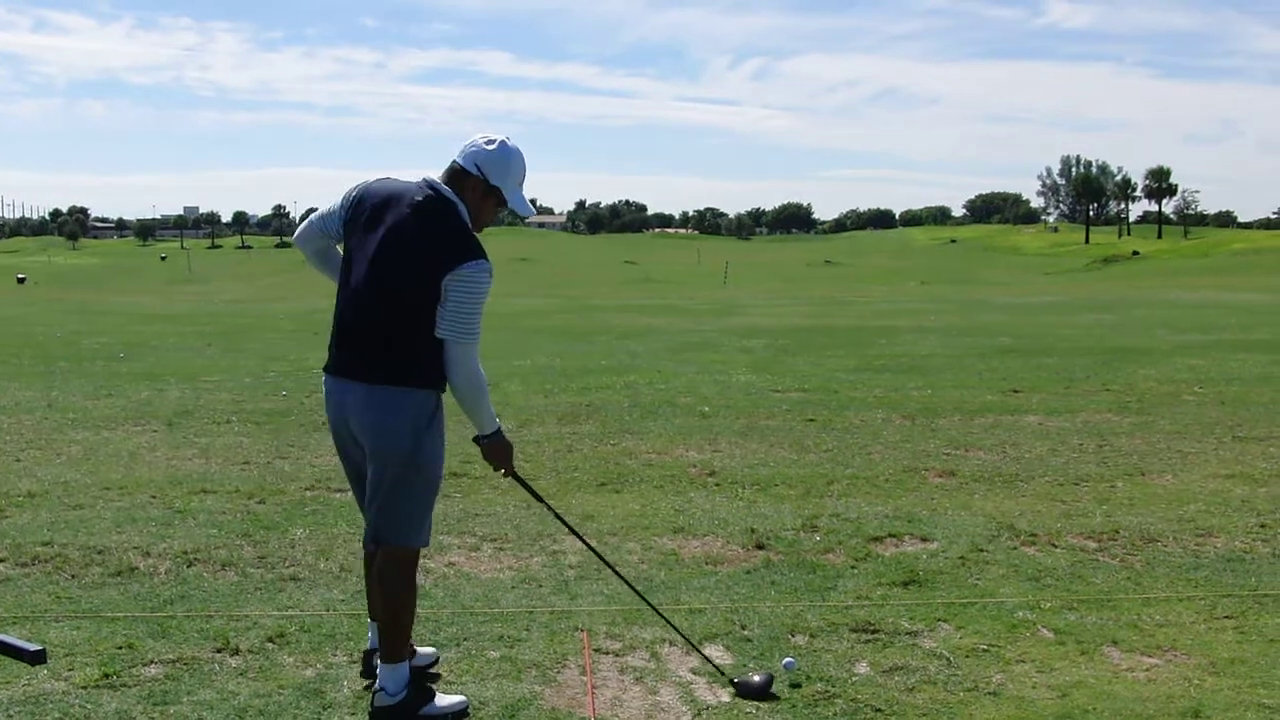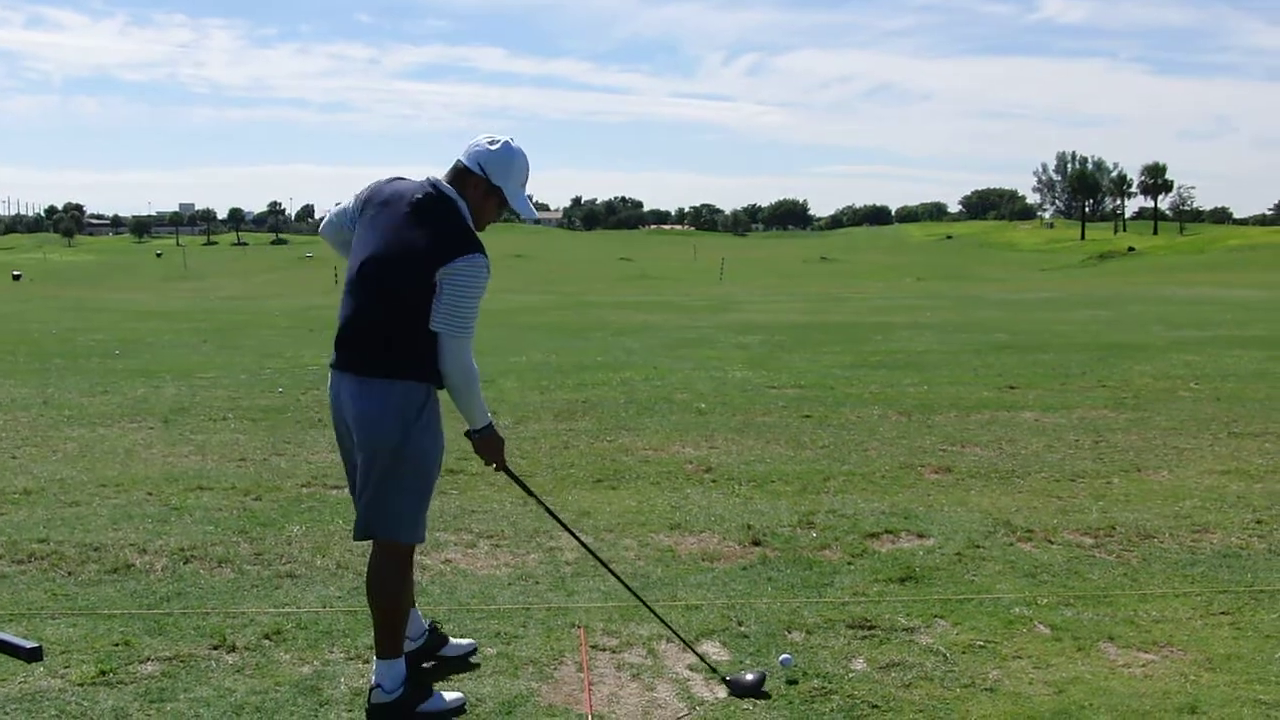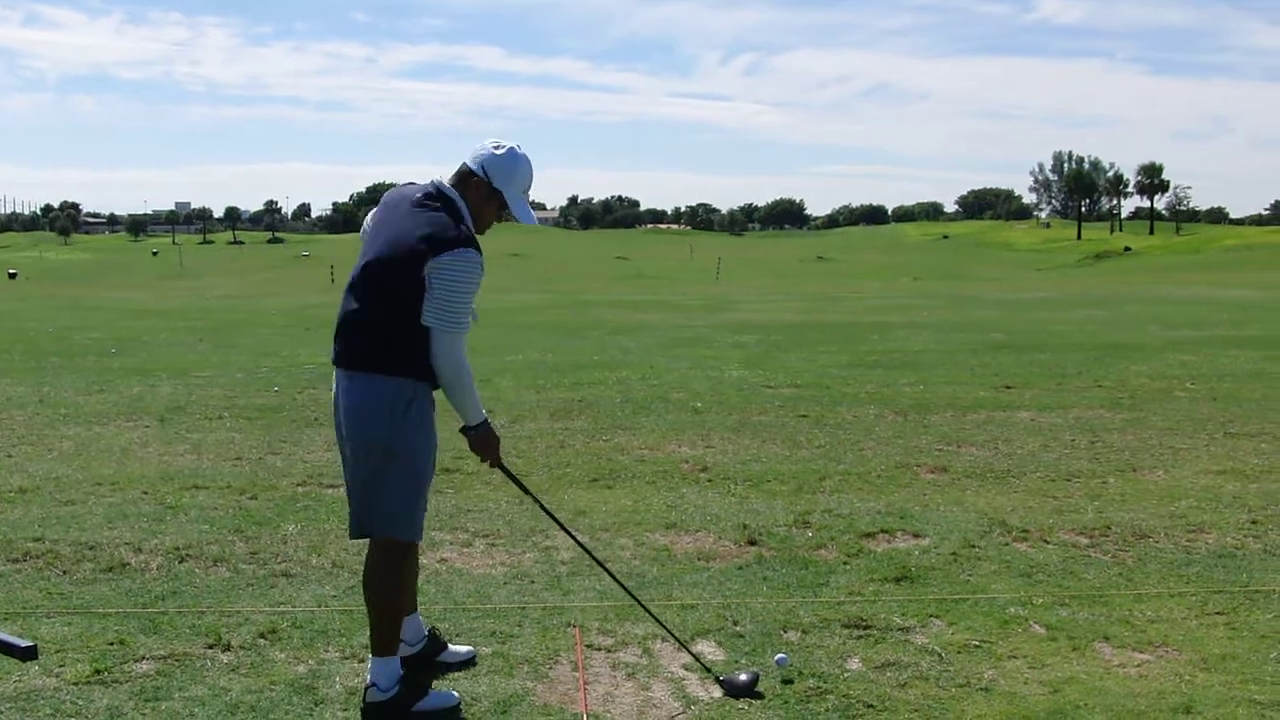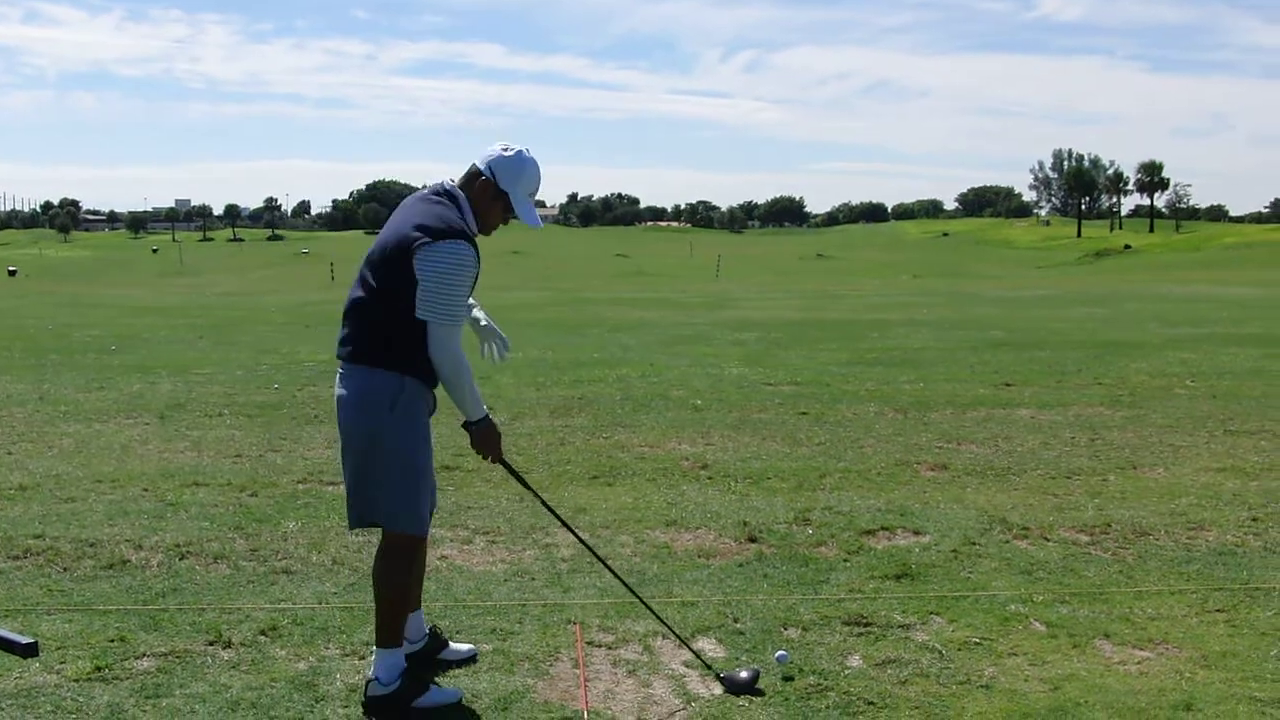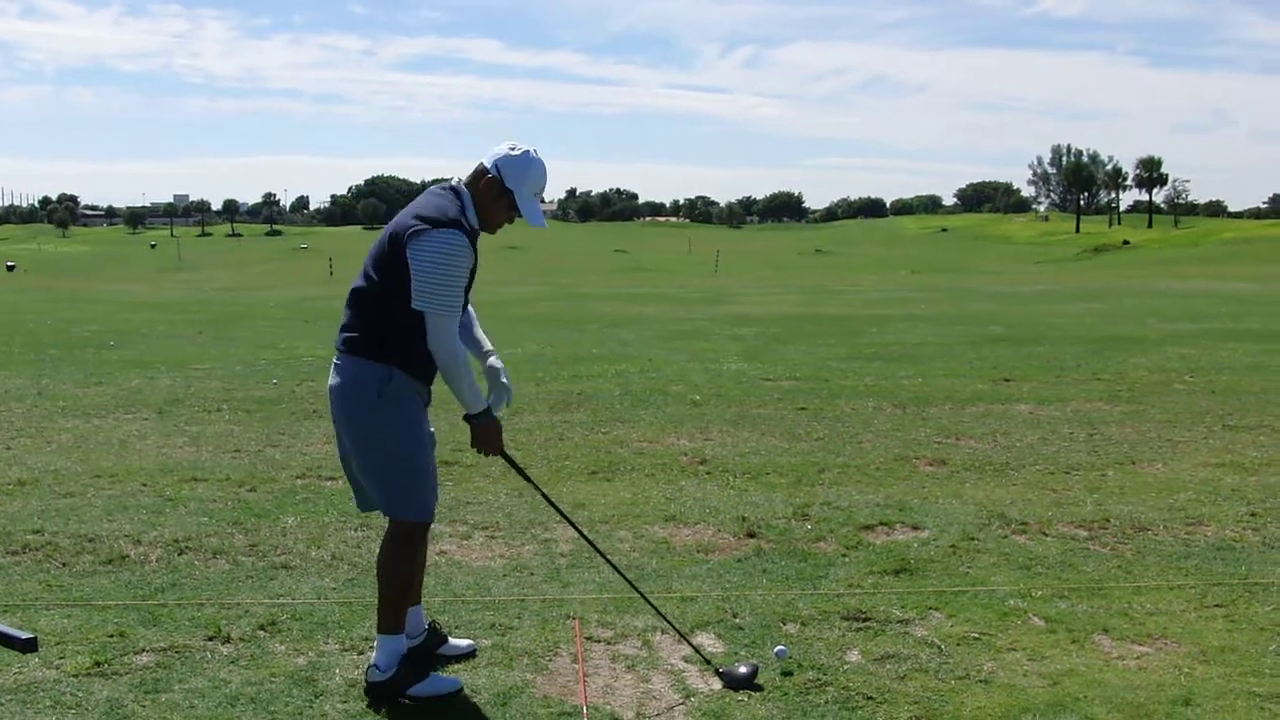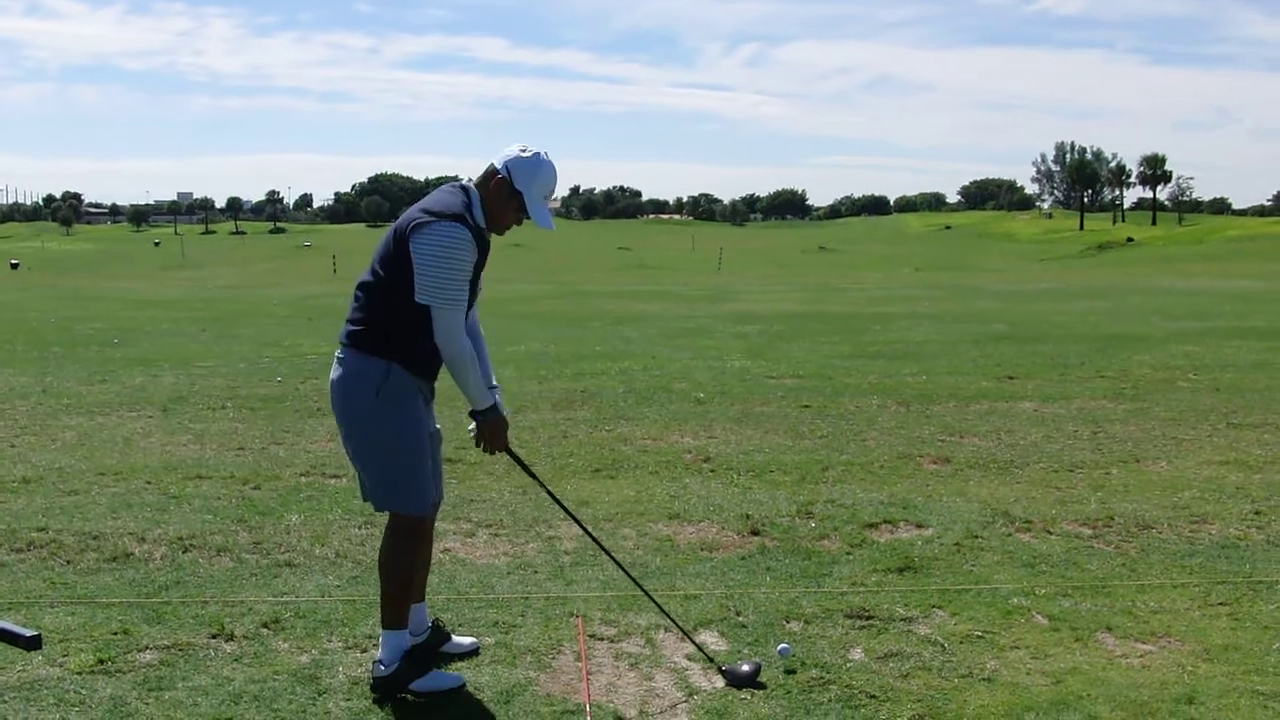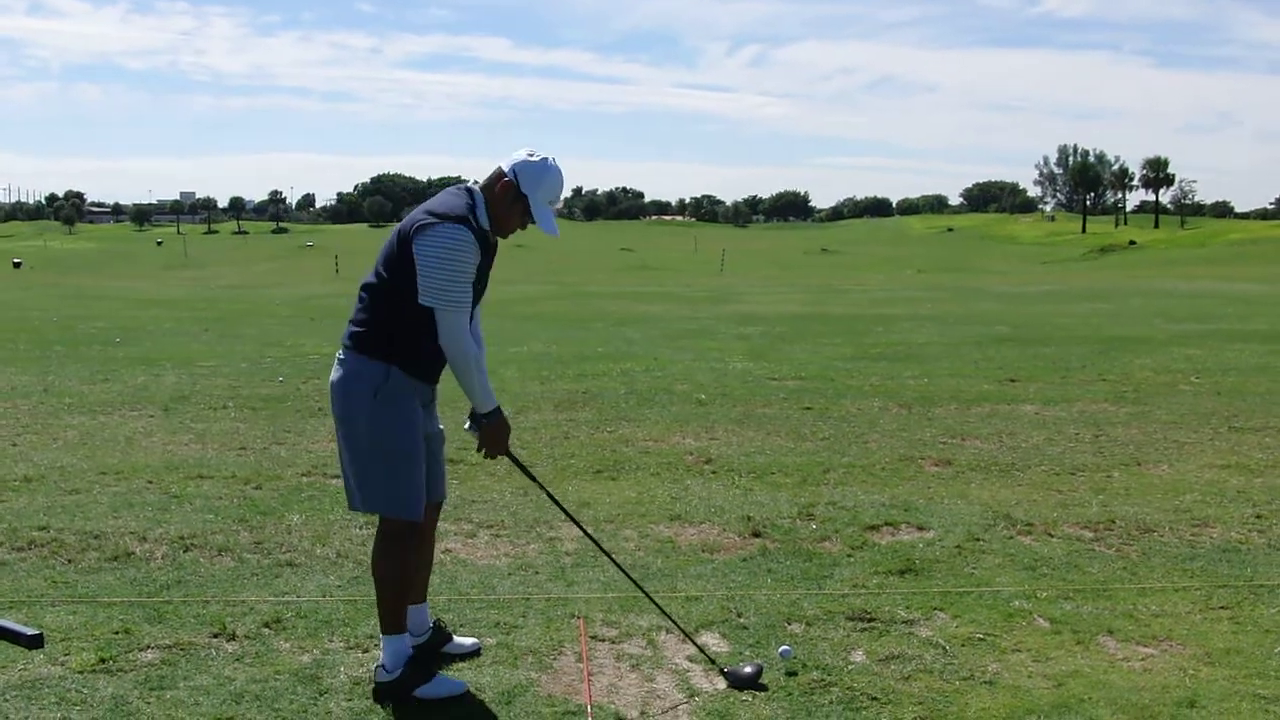
dt=0.1s
person 1, frame 1
left shoulder: (371, 195)
right shoulder: (466, 257)
left elbow: (308, 239)
right elbow: (461, 366)
right wrist: (490, 433)
left hip: (344, 388)
right hip: (402, 403)
left knee: (384, 531)
right knee: (399, 546)
left ankle: (385, 647)
person 1, frame 2
left shoulder: (384, 193)
right shoulder: (464, 253)
left elbow: (333, 229)
right elbow: (454, 359)
right wrist: (481, 428)
left hip: (353, 386)
right hip: (398, 397)
left knee: (396, 528)
right knee: (394, 538)
left ankle: (413, 638)
person 1, frame 3
left shoulder: (401, 198)
right shoulder: (457, 250)
left elbow: (370, 234)
right elbow: (446, 356)
right wrist: (476, 425)
left hip: (356, 383)
right hip: (392, 393)
left knee: (397, 528)
right knee: (392, 536)
left ankle: (412, 641)
person 1, frame 4
left shoulder: (428, 205)
right shoulder: (449, 242)
right elbow: (444, 350)
left wrist: (477, 318)
right wrist: (477, 419)
left hip: (379, 385)
right hip: (386, 390)
left knee: (412, 521)
right knee: (403, 529)
left ankle: (414, 638)
person 1, frame 5
left shoulder: (442, 209)
right shoulder: (448, 234)
left elbow: (447, 310)
right elbow: (441, 340)
left wrist: (492, 359)
right wrist: (478, 412)
left hip: (383, 377)
right hip: (378, 381)
left knee: (416, 512)
right knee: (409, 518)
left ankle: (414, 632)
right ankle: (388, 666)
person 1, frame 6
left shoulder: (467, 225)
right shoulder: (447, 230)
left elbow: (463, 321)
right elbow: (447, 334)
left wrist: (489, 391)
right wrist: (484, 408)
left hip: (405, 379)
right hip: (376, 378)
left knee: (423, 507)
right knee: (408, 513)
left ankle: (417, 630)
right ankle: (393, 660)
person 1, frame 7
left shoulder: (475, 229)
right shoulder: (451, 231)
left elbow: (465, 324)
right elbow: (453, 337)
left wrist: (483, 406)
right wrist: (487, 411)
left hip: (407, 380)
right hip: (377, 379)
left knee: (425, 508)
right knee: (402, 518)
left ankle: (418, 631)
right ankle: (395, 666)
